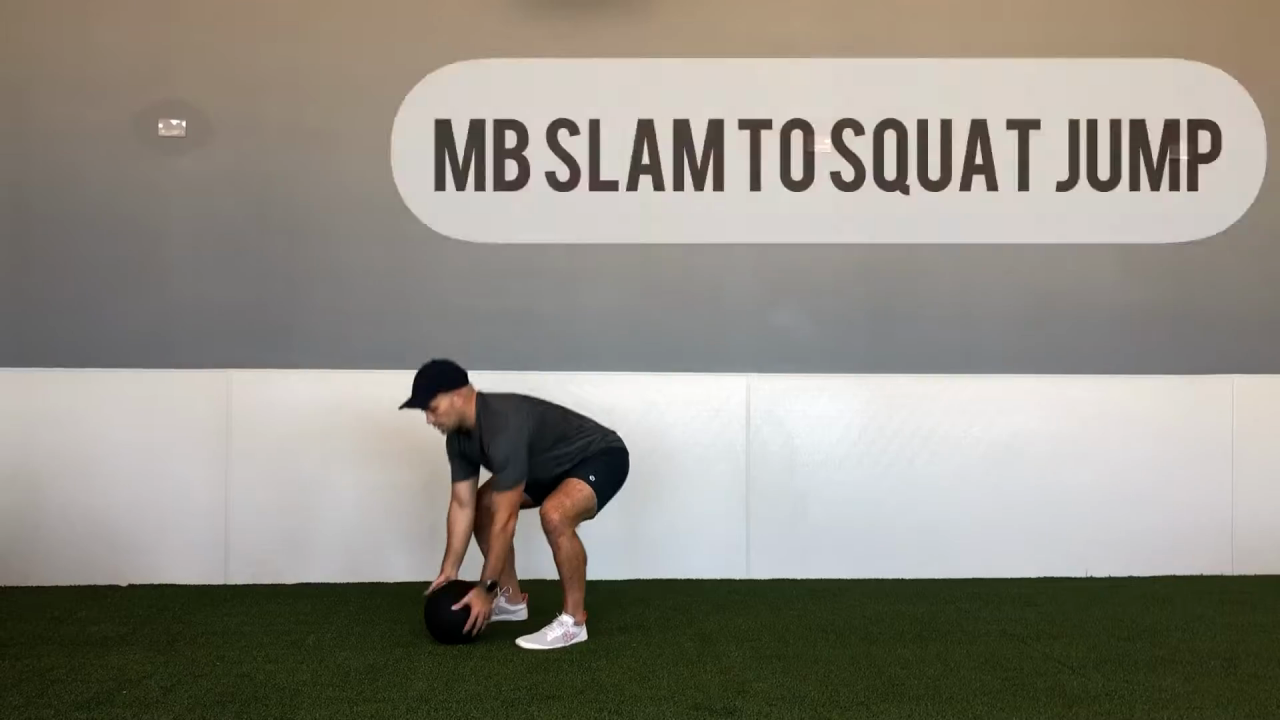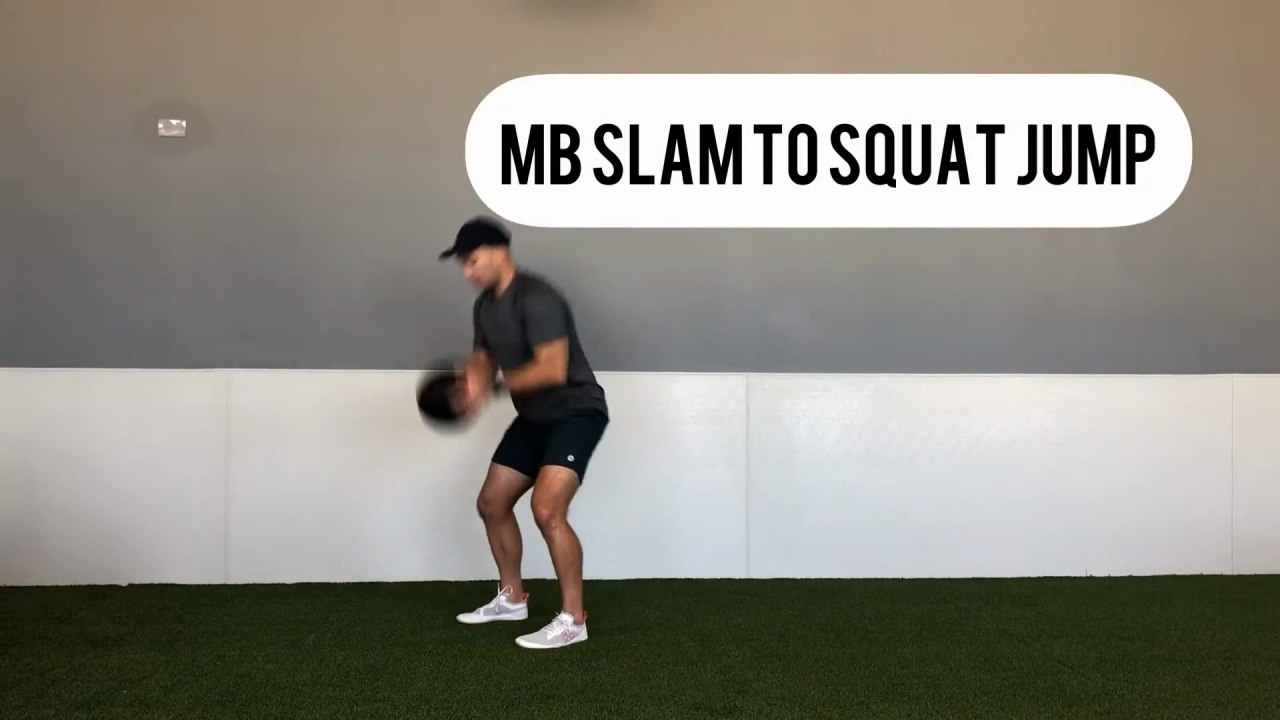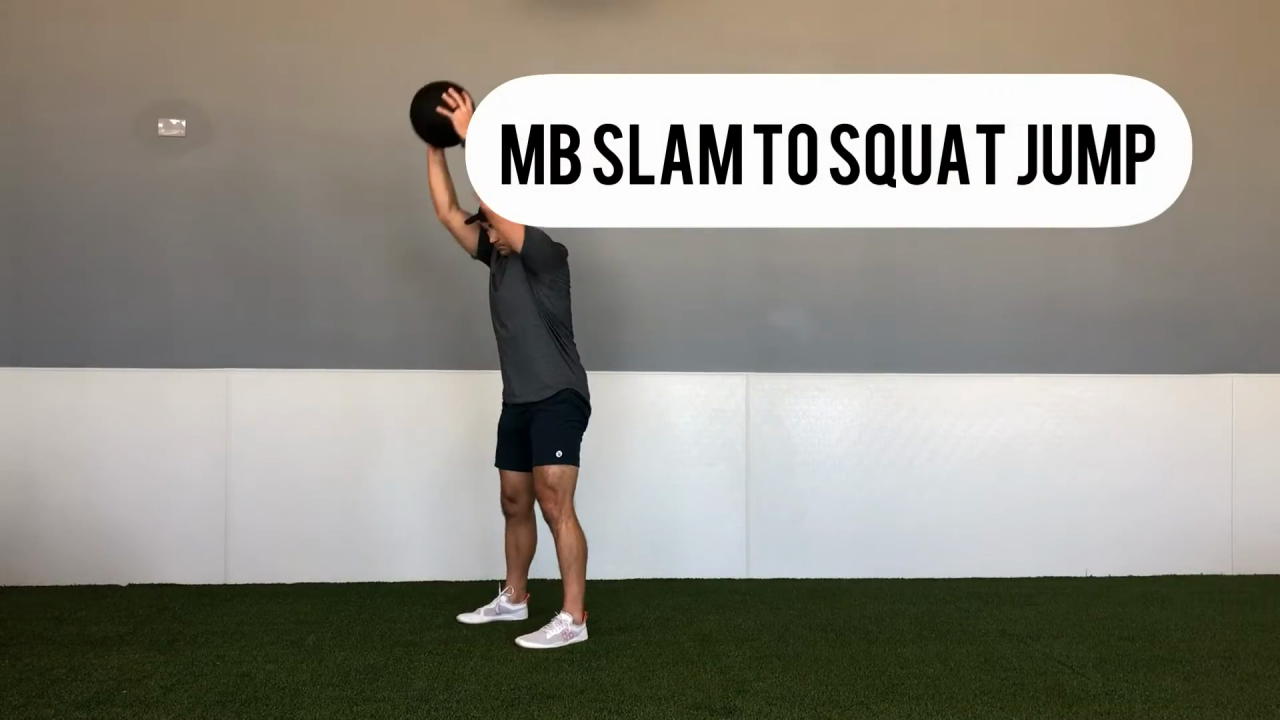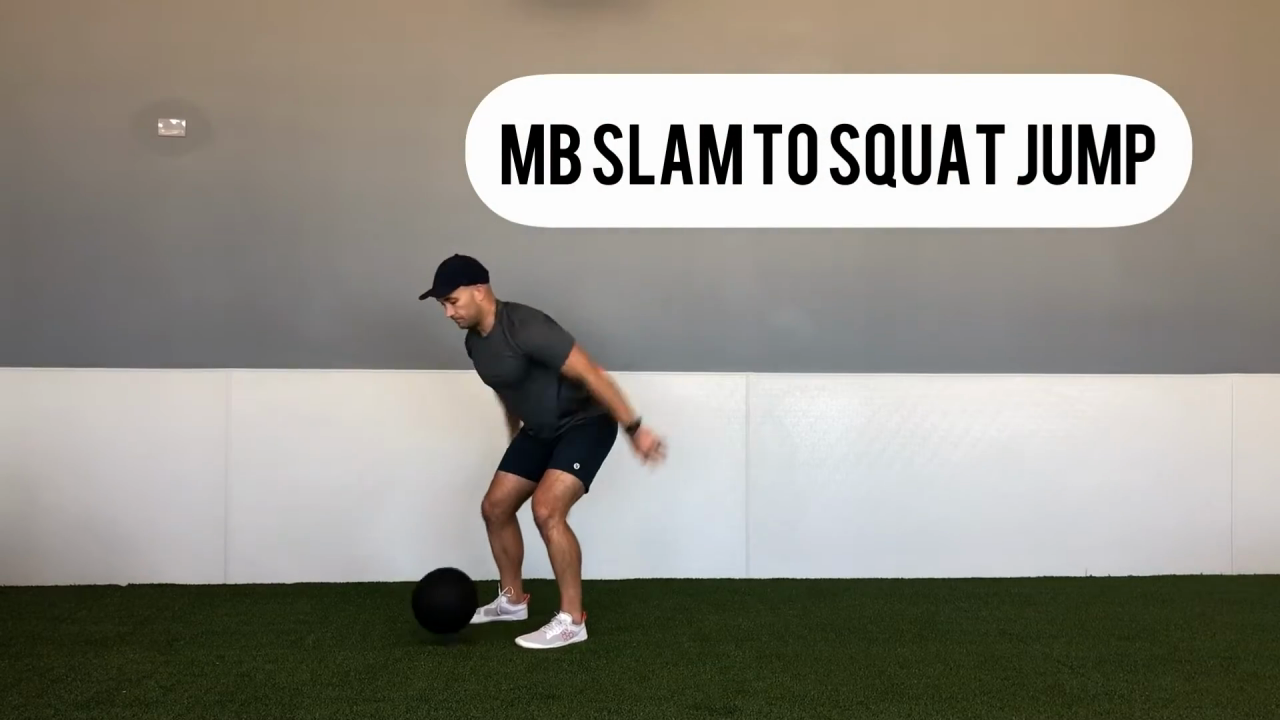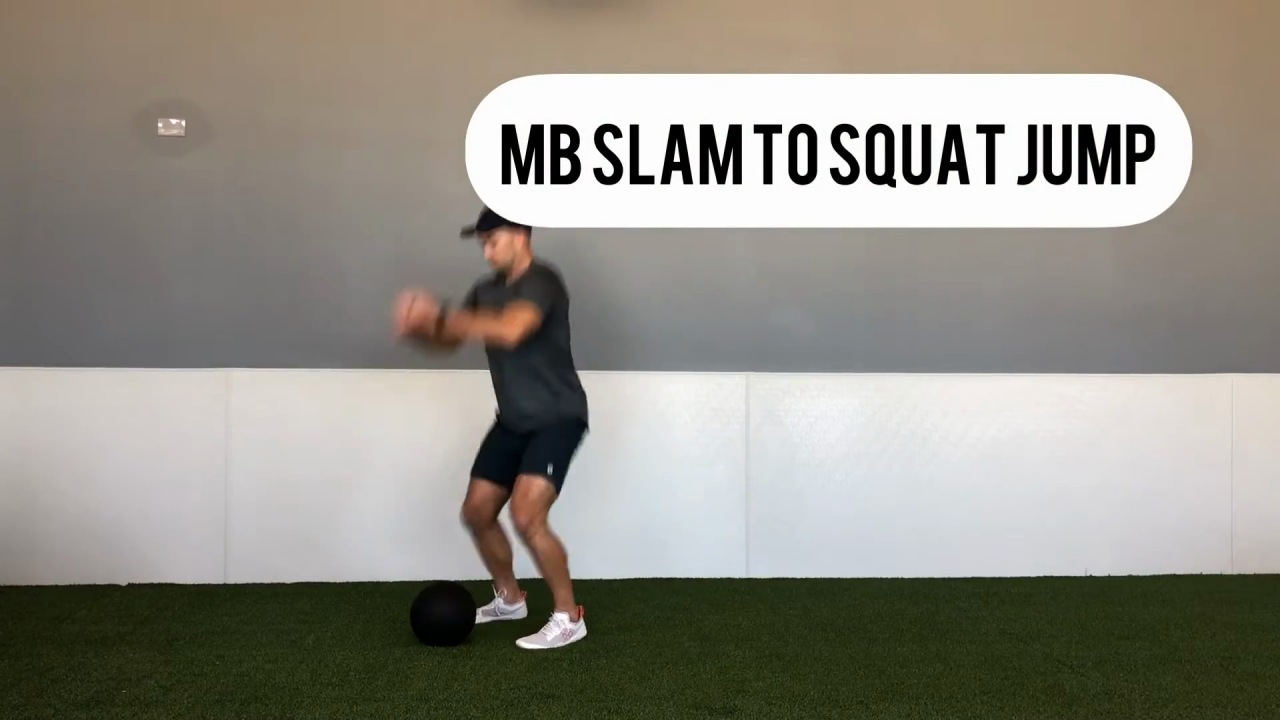
dt=0.5s
person 1, frame 1
left shoulder: (504, 429)
right shoulder: (459, 436)
left elbow: (505, 519)
right elbow: (462, 505)
left wrist: (486, 589)
right wrist: (448, 571)
left hip: (601, 457)
left knee: (555, 516)
right knee: (481, 509)
left ankle: (573, 620)
right ankle: (512, 599)
person 1, frame 2
left shoulder: (537, 298)
right shoulder: (485, 304)
left elbow: (554, 371)
right elbow: (485, 361)
left wrist: (492, 389)
right wrist: (468, 384)
left hip: (577, 412)
right hip: (533, 417)
left knee: (547, 510)
right knee: (491, 502)
left ankle: (572, 620)
right ankle: (511, 598)
person 1, frame 3
left shoulder: (546, 256)
right shoulder: (498, 258)
left elbow: (494, 206)
right elbow: (449, 213)
left wrist: (470, 134)
right wrist: (436, 147)
left hip: (557, 399)
right hip: (518, 402)
left knee: (555, 507)
right knee: (514, 505)
left ankle: (573, 619)
right ankle: (513, 598)
person 1, frame 4
left shoulder: (525, 328)
right shoulder: (473, 340)
left elbow: (589, 374)
left wrist: (634, 428)
right wrist: (514, 439)
left hip: (585, 423)
right hip: (539, 429)
left knee: (546, 510)
right knee: (495, 508)
left ankle: (572, 620)
right ankle: (512, 598)
person 1, frame 5
left shoulder: (542, 282)
right shoulder: (488, 289)
left elbow: (510, 332)
right elbow: (449, 337)
left wrist: (440, 317)
right wrist: (427, 322)
left hip: (555, 421)
right hip: (513, 422)
left knee: (527, 518)
right knee: (476, 512)
left ankle: (568, 618)
right ankle: (509, 598)
